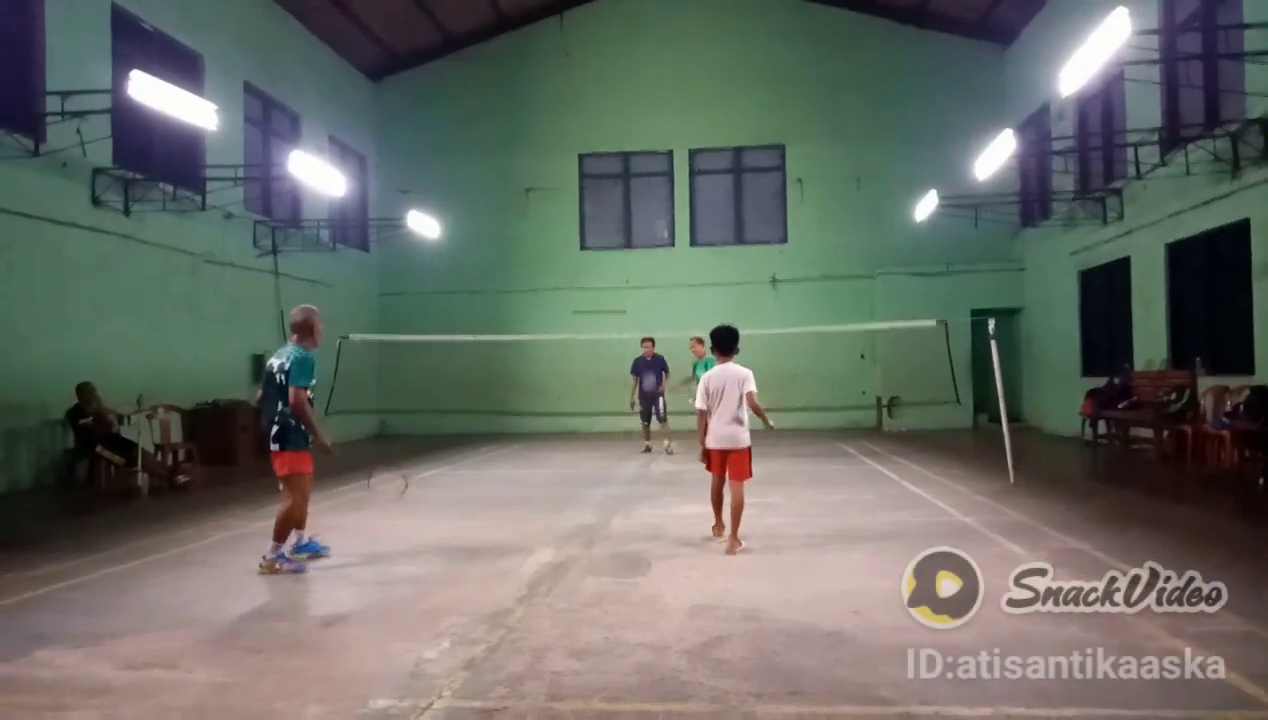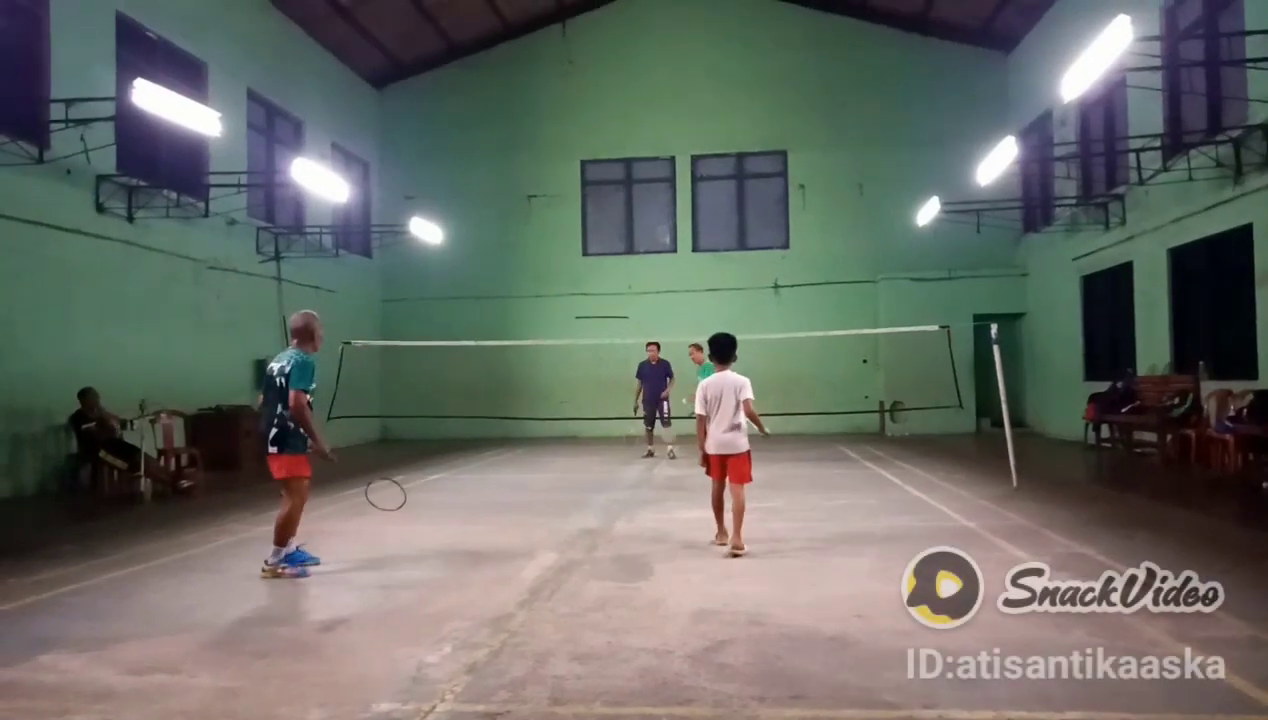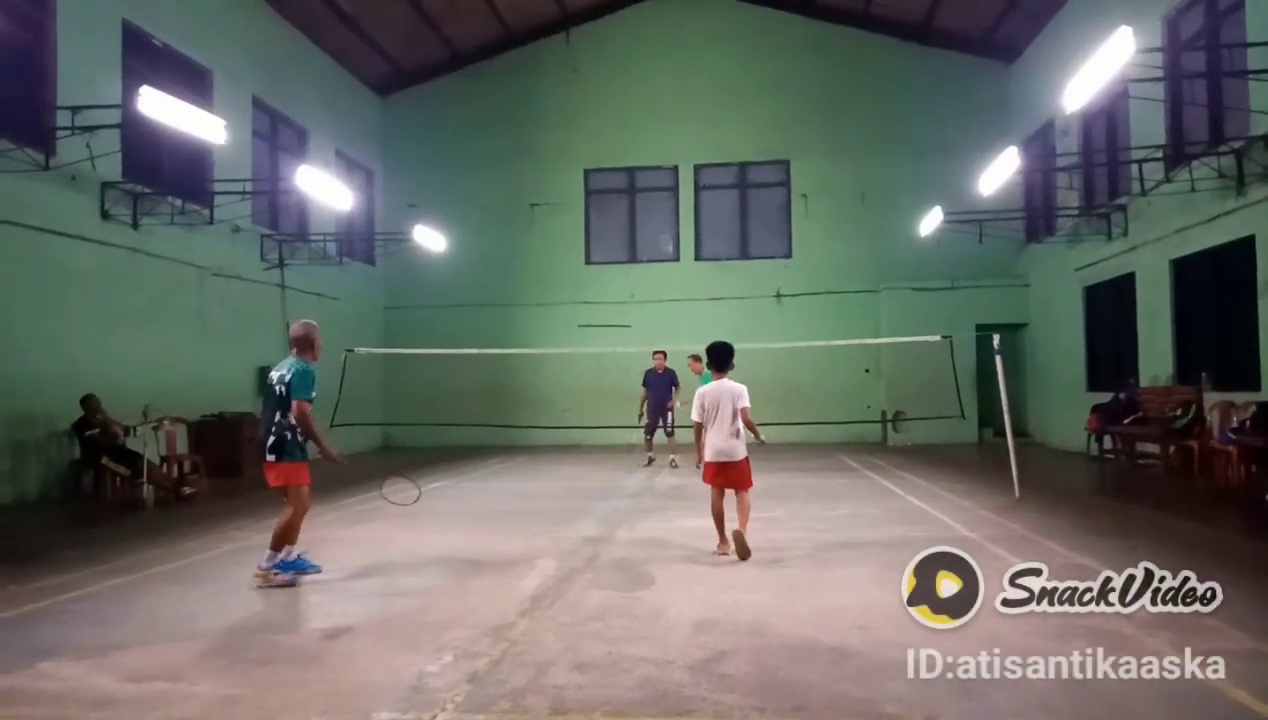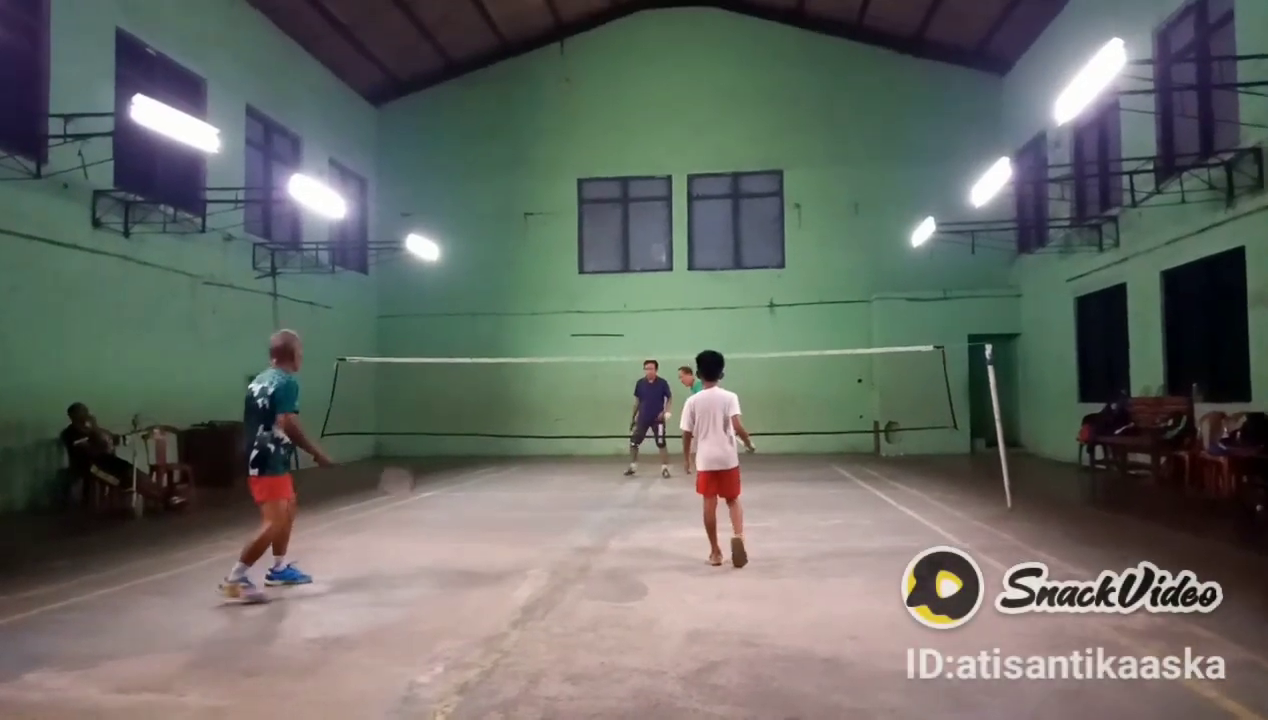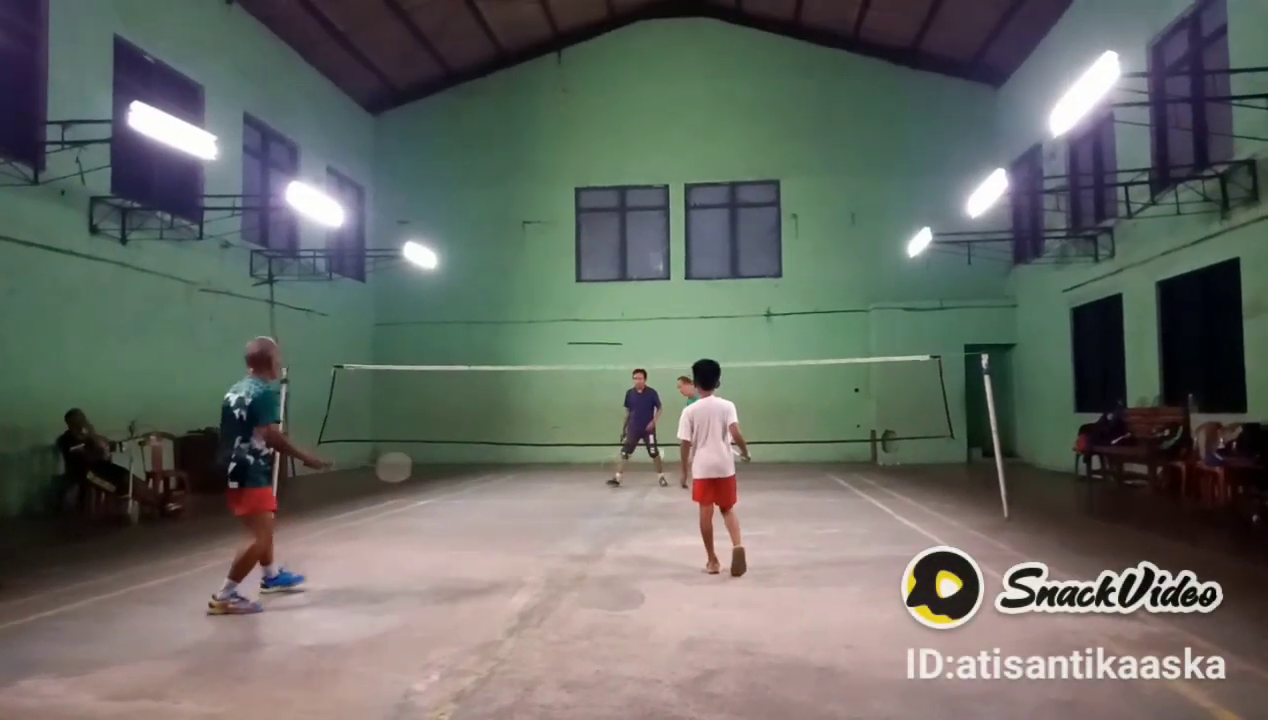
dt=0.2s
person 1, frame 1
left shoulder: (279, 356)
right shoulder: (303, 357)
left elbow: (261, 397)
right elbow: (297, 401)
right wrist: (318, 435)
left hip: (277, 434)
right hip: (290, 437)
left knee: (302, 488)
right knee: (295, 495)
left ankle: (302, 540)
right ankle: (272, 557)
person 1, frame 2
left shoulder: (280, 360)
right shoulder: (303, 361)
left elbow: (265, 401)
right elbow: (297, 404)
right wrist: (317, 441)
left hip: (275, 437)
right hip: (288, 440)
left knee: (297, 495)
right knee: (295, 499)
left ankle: (289, 550)
right ankle: (274, 561)
person 1, frame 3
left shoulder: (280, 369)
right shoulder: (303, 371)
right elbow: (300, 412)
right wrist: (323, 446)
left hip: (275, 445)
right hip: (286, 449)
left knee: (300, 503)
right knee: (296, 507)
left ankle: (289, 557)
right ankle: (268, 564)
person 1, frame 4
left shoulder: (259, 381)
right shoulder: (286, 383)
right elbow: (288, 424)
right wrist: (316, 453)
left hip: (259, 458)
right hip: (269, 462)
left knee: (288, 511)
right knee: (274, 522)
left ankle: (280, 568)
right ankle: (234, 579)
person 1, frame 5
left shoulder: (235, 390)
right shoulder: (265, 393)
right elbow: (271, 435)
right wrist: (306, 458)
left hip: (233, 470)
right hip: (248, 473)
left knee: (265, 526)
right knee: (260, 536)
left ankle: (272, 575)
right ankle: (225, 596)
person 2, frame 1
left shoulder: (707, 378)
right shoulder: (744, 374)
left elbow: (702, 414)
right elbow: (752, 403)
left wrist: (702, 445)
right wrist: (767, 421)
left hip: (715, 439)
right hip: (738, 438)
left knee: (717, 483)
right knee: (737, 487)
left ankle: (719, 526)
right ankle: (733, 538)
person 2, frame 2
left shoulder: (705, 384)
right shoulder: (742, 381)
left elbow: (701, 420)
right elbow: (749, 411)
left wrist: (702, 450)
right wrist: (762, 429)
left hip: (714, 445)
right hip: (737, 444)
left knee: (718, 488)
right knee: (738, 490)
left ankle: (721, 532)
right ankle: (736, 538)
person 2, frame 3
left shoulder: (702, 393)
right shoulder: (739, 389)
left elbow: (698, 426)
right elbow: (746, 419)
left wrist: (699, 452)
right wrist: (758, 436)
left hip: (713, 452)
right hip: (736, 451)
left knee: (717, 496)
right knee: (742, 493)
left ankle: (723, 542)
right ankle: (741, 530)
person 2, frame 4
left shoulder: (693, 402)
right shoulder: (729, 397)
left elbow: (687, 435)
right elbow: (738, 427)
left wrist: (687, 458)
right wrist: (748, 443)
left hip: (705, 461)
right hip: (728, 459)
left knee: (709, 505)
right knee: (733, 500)
left ankle: (715, 552)
right ankle: (737, 536)
person 2, frame 5
left shoulder: (690, 411)
right shoulder: (727, 406)
left elbow: (685, 445)
right elbow: (736, 434)
left wrist: (684, 472)
right wrist: (745, 452)
left hip: (701, 469)
right hip: (725, 467)
left knee: (706, 513)
right knee: (728, 510)
left ankle: (712, 560)
right ankle: (737, 545)
